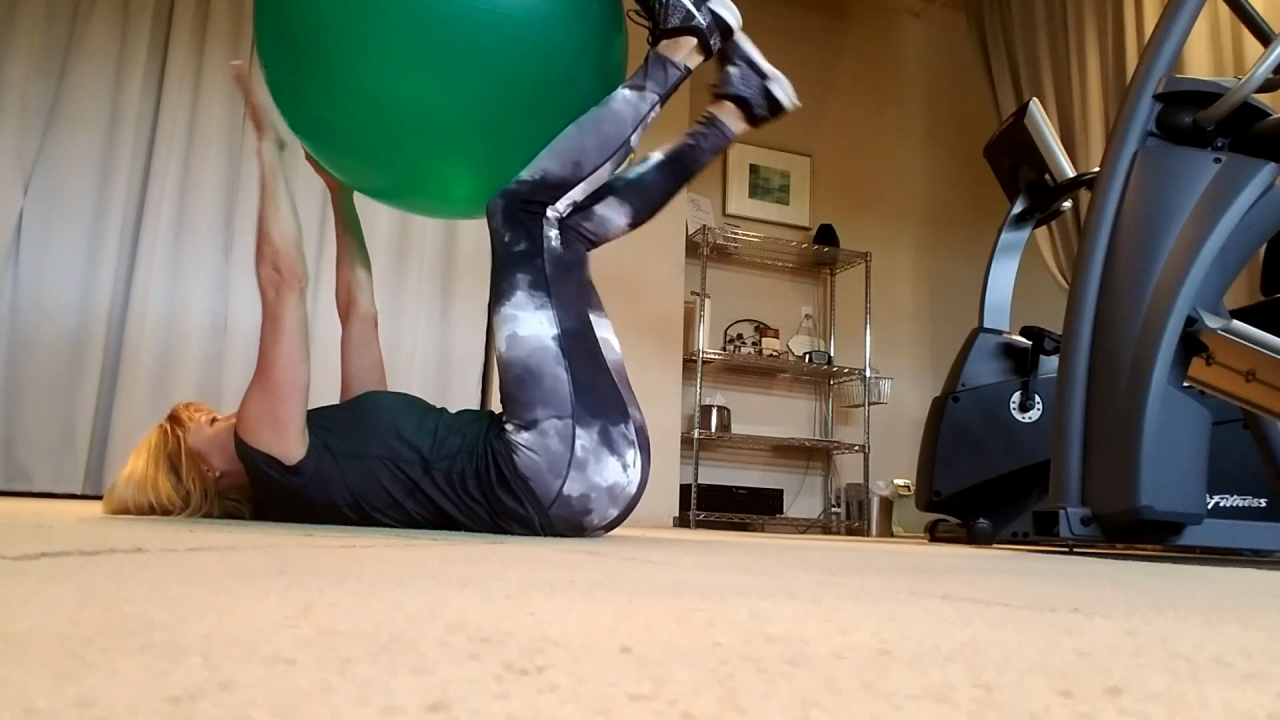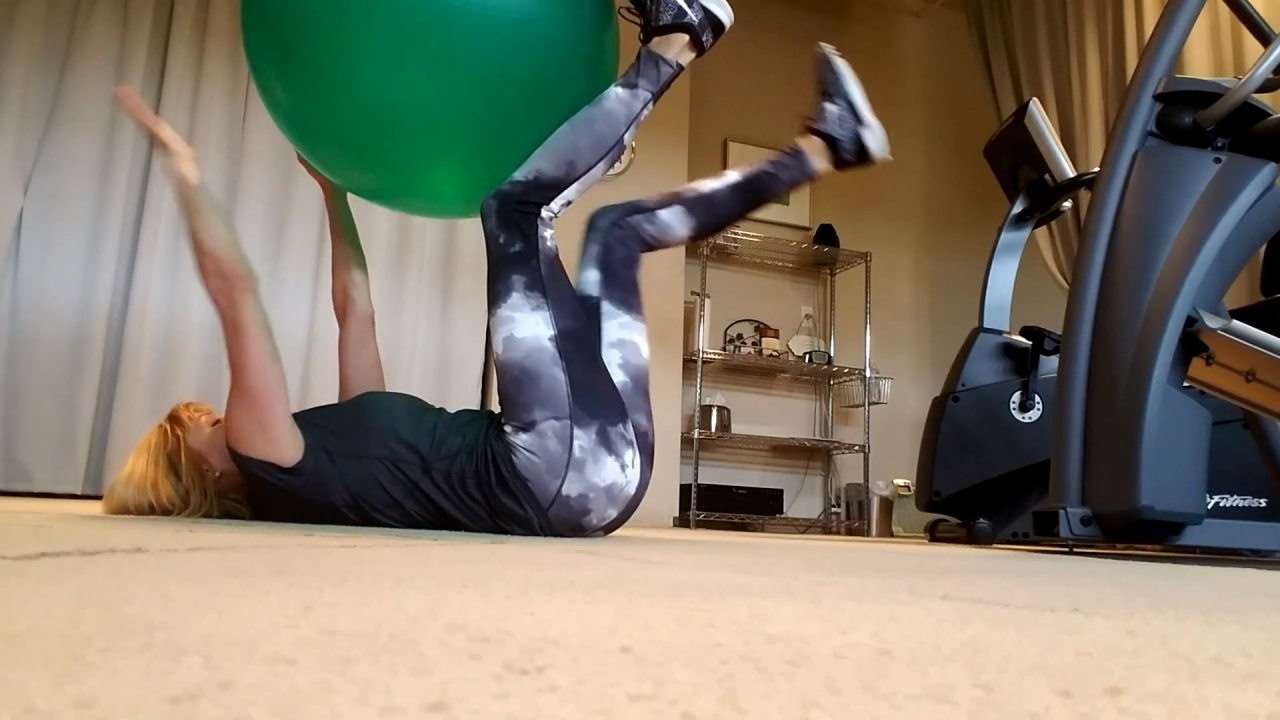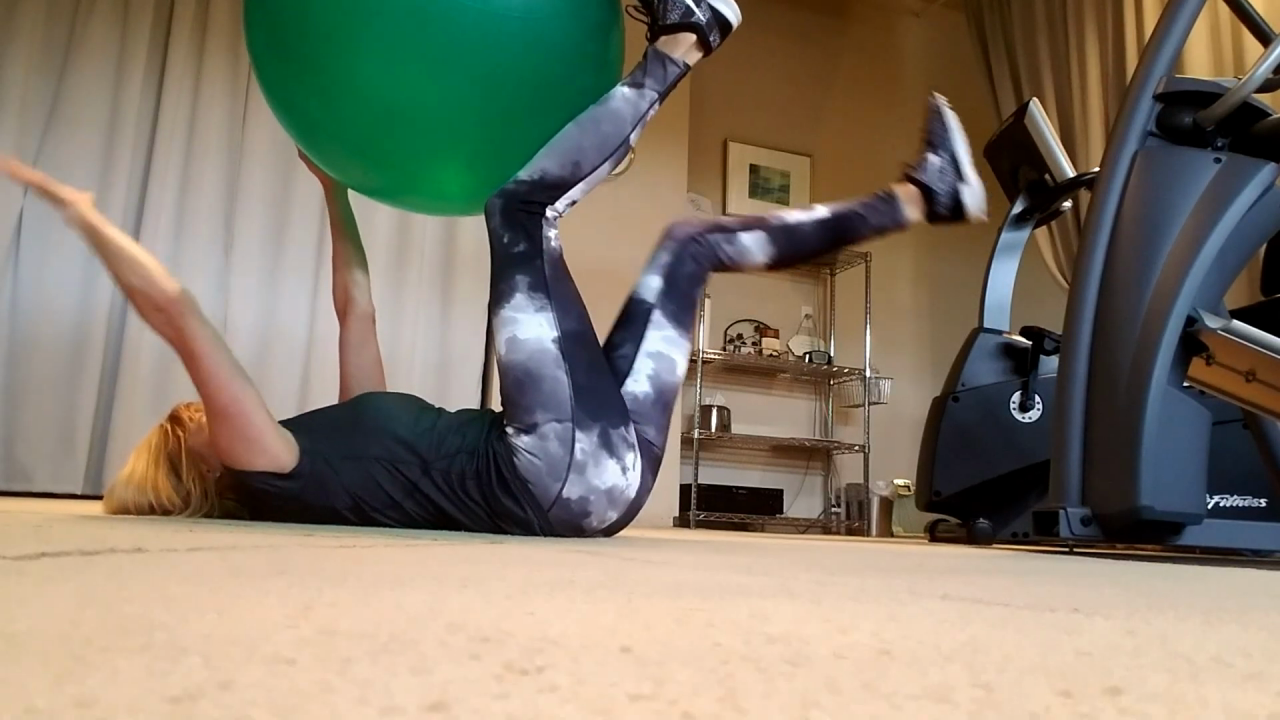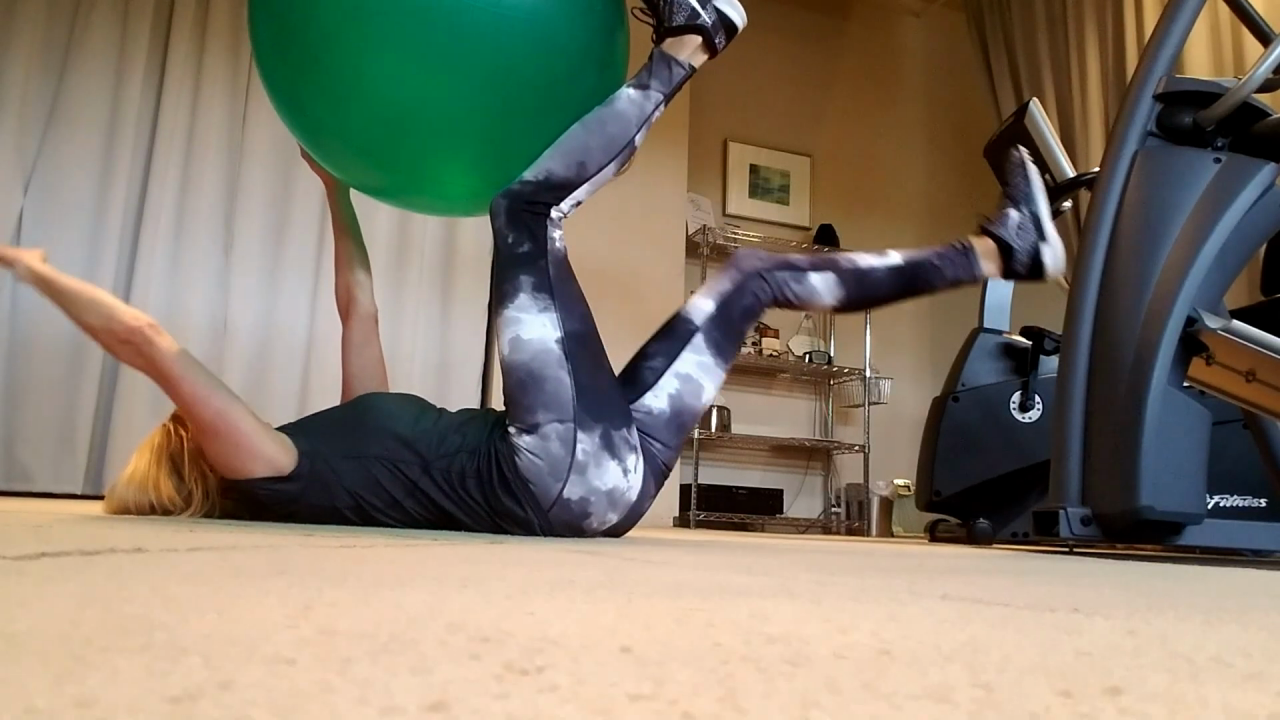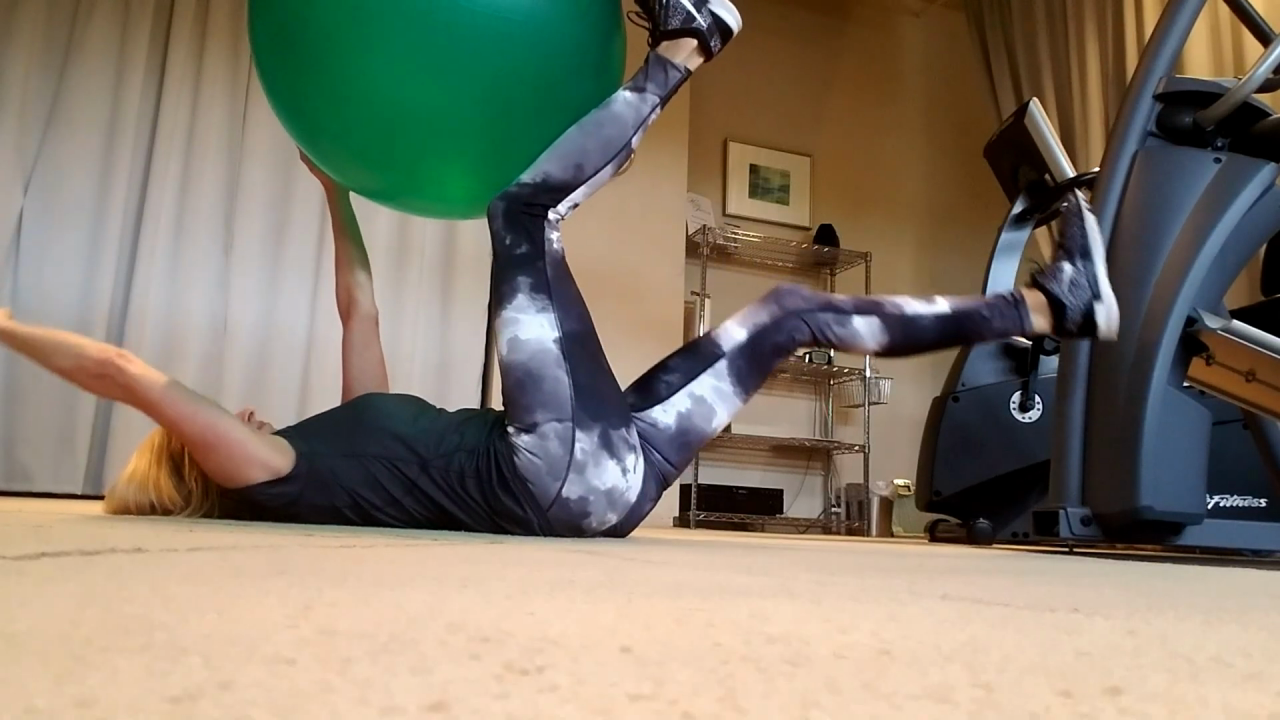
dt=0.2s
person 1, frame 1
left shoulder: (324, 439)
right shoulder: (272, 457)
left elbow: (359, 308)
right elbow: (284, 281)
left wrist: (342, 189)
right wrist: (271, 141)
left hip: (592, 464)
right hip: (576, 470)
left knee: (558, 233)
right knee: (528, 208)
left ankle: (734, 111)
person 1, frame 2
left shoulder: (334, 431)
right shoulder: (271, 465)
left elbow: (356, 306)
right elbow: (235, 288)
left wrist: (334, 191)
right wrist: (183, 170)
left hip: (594, 462)
right hip: (567, 474)
left knee: (618, 229)
right knee: (515, 209)
left ankle: (825, 148)
person 1, frame 3
left shoulder: (328, 435)
right shoulder: (264, 465)
left elbow: (358, 310)
right elbow: (178, 311)
left wrist: (336, 191)
right wrist: (81, 208)
left hip: (594, 467)
right hip: (569, 474)
left knee: (689, 243)
right knee: (521, 207)
left ankle: (918, 197)
person 1, frame 4
left shoulder: (334, 434)
right shoulder: (268, 471)
left elbow: (359, 308)
right elbow: (155, 346)
left wrist: (336, 191)
left hip: (595, 470)
right hip: (569, 476)
left knee: (750, 274)
right knee: (523, 208)
left ankle: (991, 250)
person 1, frame 5
left shoulder: (333, 435)
right shoulder: (266, 473)
left elbow: (360, 310)
right elbow: (137, 376)
left wrist: (336, 193)
left hip: (597, 471)
right hip: (566, 477)
left knee: (787, 309)
right knee: (520, 210)
left ankle: (1042, 304)
